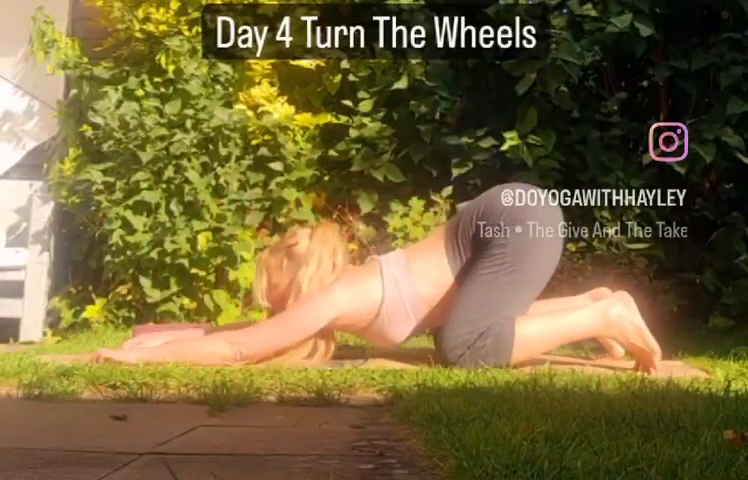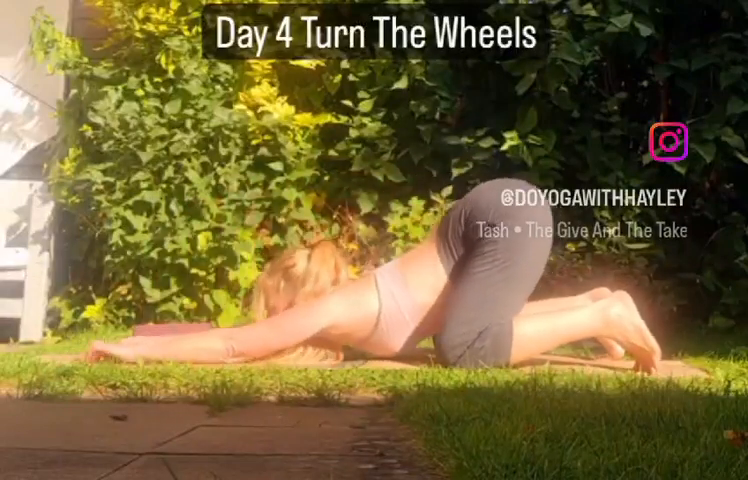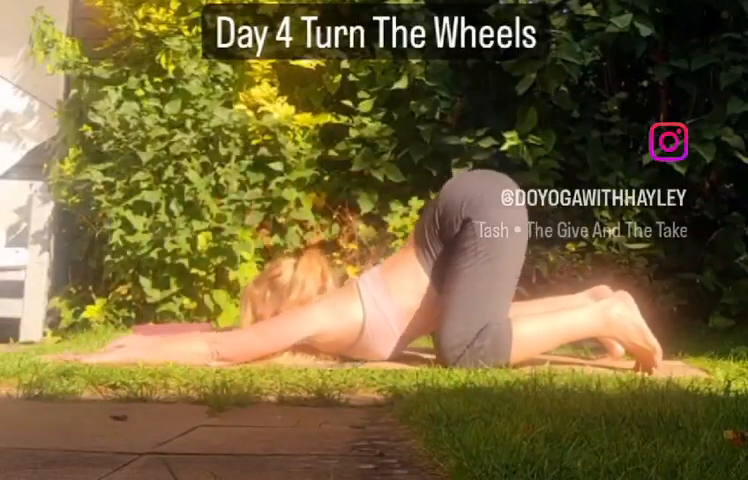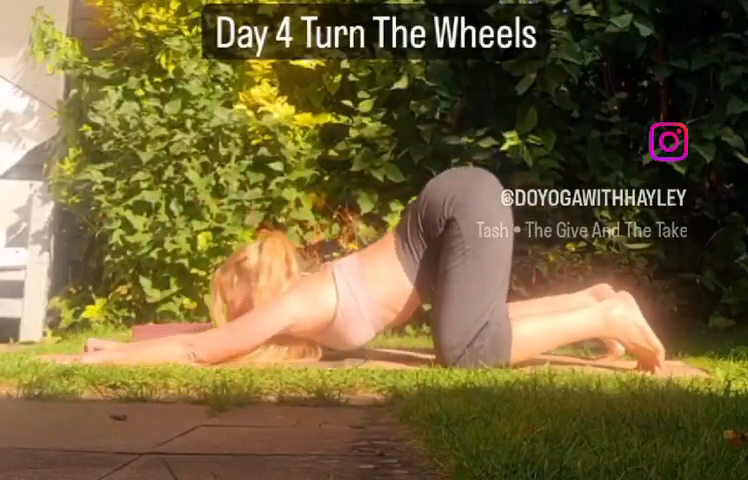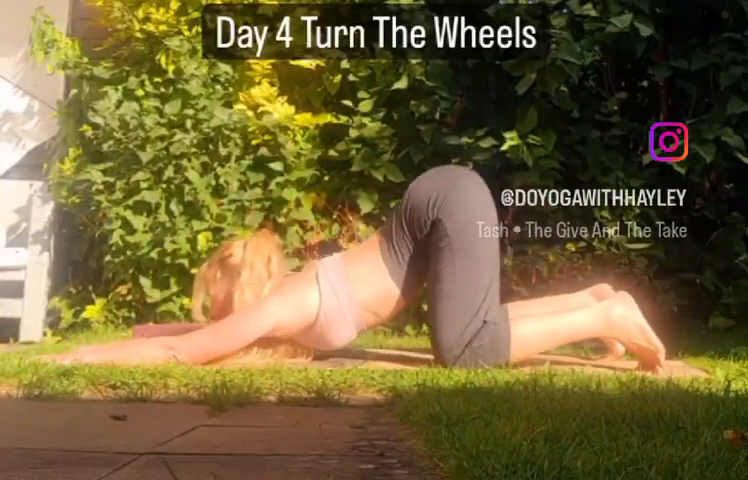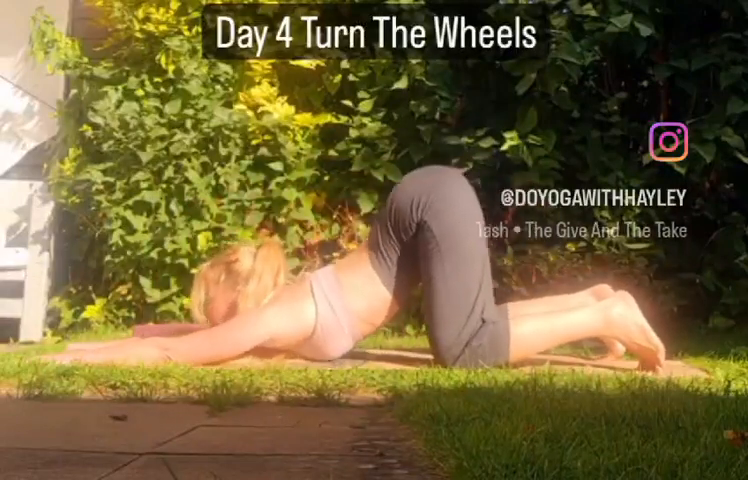
dt=0.4s
person 1, frame 1
left shoulder: (334, 298)
right shoulder: (346, 291)
left elbow: (237, 348)
right elbow: (247, 331)
left wrist: (146, 355)
right wrist: (167, 336)
left hip: (521, 220)
right hip: (508, 219)
left knee: (464, 347)
right knee: (482, 323)
left ankle: (603, 318)
right ankle: (595, 302)
person 1, frame 2
left shoulder: (331, 311)
right shoulder: (343, 306)
left elbow: (232, 344)
right elbow: (239, 331)
left wrist: (139, 350)
right wrist: (152, 337)
left hip: (507, 214)
right hip: (498, 215)
left knee: (464, 348)
right knee: (478, 323)
left ankle: (604, 317)
right ankle: (593, 302)
person 1, frame 3
left shoulder: (317, 320)
right shoulder: (329, 311)
left elbow: (217, 350)
right elbow: (226, 334)
left wrist: (120, 357)
right wrist: (142, 341)
left hip: (482, 205)
right hip: (472, 208)
left knee: (465, 349)
right knee: (477, 325)
left ankle: (603, 317)
right ankle: (592, 300)
person 1, frame 4
left shoulder: (295, 305)
right shoulder: (303, 301)
left elbow: (197, 350)
right elbow: (208, 333)
left wrist: (115, 357)
right wrist: (132, 339)
left hip: (464, 203)
right hip: (458, 204)
left knee: (464, 350)
right knee: (475, 328)
left ankle: (605, 317)
right ankle: (593, 298)
person 1, frame 5
left shoulder: (278, 307)
right shoulder: (288, 299)
left elbow: (181, 351)
right elbow: (204, 332)
left wrist: (95, 356)
right wrist: (135, 337)
left hip: (448, 201)
right hip: (442, 203)
left knee: (464, 350)
right knee: (473, 328)
left ankle: (605, 318)
right ankle: (594, 299)
person 1, frame 6
left shoulder: (272, 321)
right shoulder: (277, 308)
left elbow: (172, 353)
right elbow: (202, 332)
left wrist: (91, 354)
right wrist: (127, 336)
left hip: (433, 202)
right hip: (429, 202)
left knee: (465, 351)
right knee: (474, 331)
left ankle: (604, 316)
right ankle: (593, 299)
